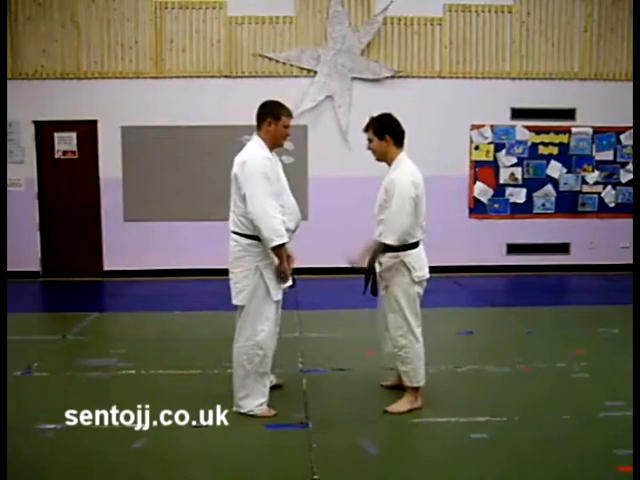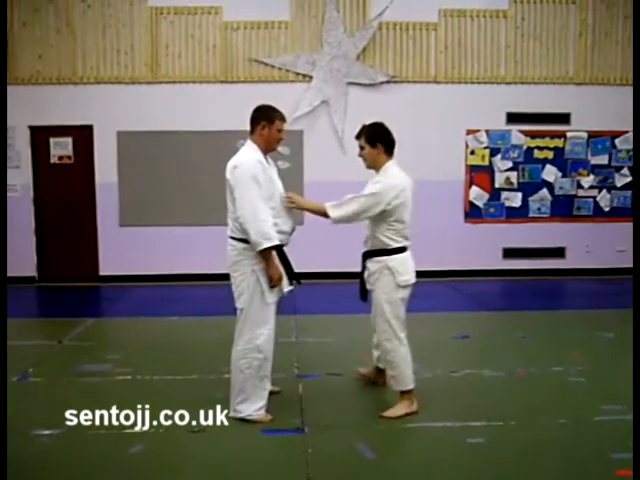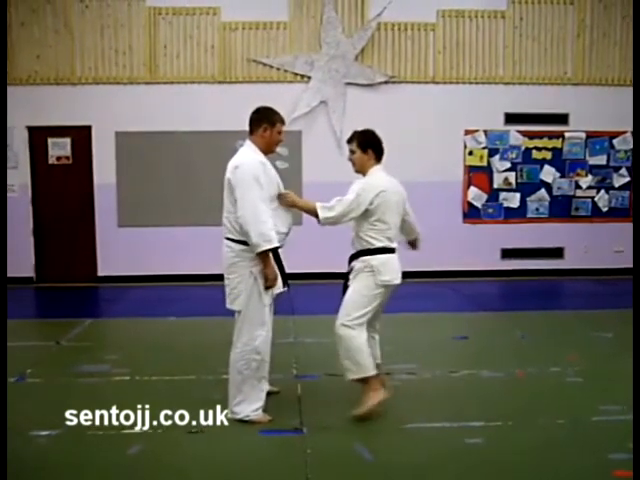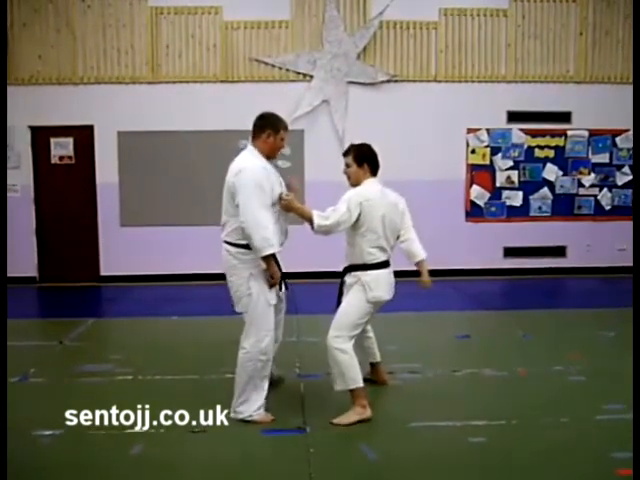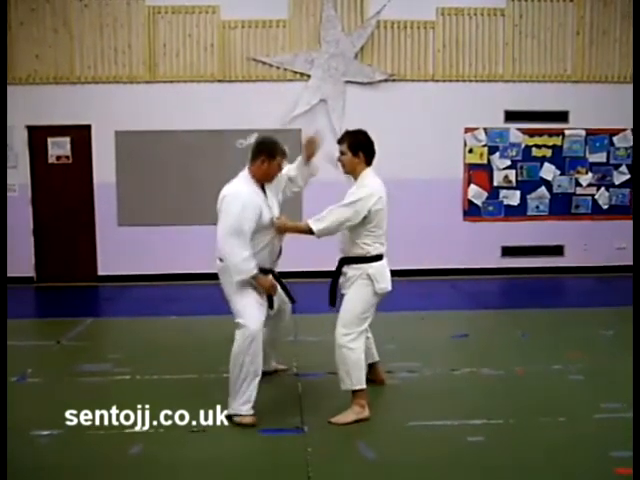
dt=1s
person 1, frame 1
left shoulder: (264, 156)
right shoulder: (255, 159)
right elbow: (262, 213)
left wrist: (282, 250)
right wrist: (281, 256)
left hip: (264, 250)
right hip: (254, 253)
left knee: (267, 322)
right knee: (256, 328)
left ankle: (261, 377)
right ankle: (249, 400)
person 1, frame 2
left shoulder: (262, 161)
right shoulder: (247, 163)
right elbow: (253, 218)
left wrist: (273, 258)
right wrist: (271, 261)
left hip: (263, 253)
right hip: (253, 256)
left knee: (263, 326)
right knee: (255, 331)
left ankle: (257, 384)
right ankle: (246, 405)
person 1, frame 3
left shoulder: (254, 160)
right shoulder: (249, 164)
right elbow: (253, 218)
left wrist: (269, 253)
right wrist: (267, 262)
left hip: (254, 254)
right hip: (250, 257)
left knee: (260, 326)
right knee: (253, 332)
left ankle: (256, 383)
right ankle: (244, 406)
person 1, frame 4
left shoulder: (254, 164)
right shoulder: (252, 168)
right elbow: (254, 220)
left wrist: (282, 197)
right wrist: (270, 263)
left hip: (254, 255)
right hip: (249, 258)
left knee: (274, 312)
right knee: (259, 332)
left ankle: (263, 371)
right ankle: (246, 407)
person 1, frame 5
left shoulder: (267, 184)
right shoulder: (238, 195)
left elbow: (292, 180)
right elbow: (230, 244)
left wrist: (306, 158)
right wrist: (256, 278)
left hip: (263, 270)
right hip: (241, 275)
left knee: (280, 310)
right knee: (251, 327)
left ankle: (264, 361)
right ankle: (239, 408)
person 2, frame 1
left shoulder: (401, 176)
right shoulder: (400, 170)
left elbow: (396, 228)
left wrist: (369, 254)
right wrist: (374, 251)
left hip: (402, 261)
right hip: (396, 260)
left knee: (404, 327)
right knee: (392, 323)
left ankle: (413, 394)
right ankle: (403, 376)
person 2, frame 2
left shoulder: (387, 184)
right shoulder: (395, 178)
left elbow: (348, 209)
left wrist: (305, 205)
left hip: (390, 266)
right hip: (388, 262)
left knee: (391, 331)
right knee: (382, 324)
left ankle: (408, 398)
right ankle: (380, 371)
person 2, frame 3
left shoulder: (368, 185)
right shoulder: (395, 185)
left elbow: (334, 213)
right elbow: (408, 219)
left wrist: (298, 203)
right wrist: (413, 239)
left hip: (373, 266)
right hip: (386, 262)
left knee: (347, 324)
right knee: (367, 321)
left ankle: (373, 388)
right ankle: (374, 372)
person 2, frame 4
left shoulder: (357, 196)
right shoulder: (395, 199)
left elbow: (328, 223)
right elbow: (408, 236)
left wrist: (296, 207)
right wrist: (423, 269)
left hip: (366, 279)
right hip: (380, 275)
left knee: (338, 338)
right knee: (359, 324)
left ankle: (361, 405)
right ankle: (377, 372)
person 2, frame 5
left shoulder: (366, 192)
right shoulder: (370, 183)
left elbow: (330, 222)
left wrist: (290, 226)
left hip: (365, 273)
right hip: (362, 269)
left knee: (346, 335)
right knee: (358, 326)
left ankle: (359, 406)
right ankle: (375, 372)
